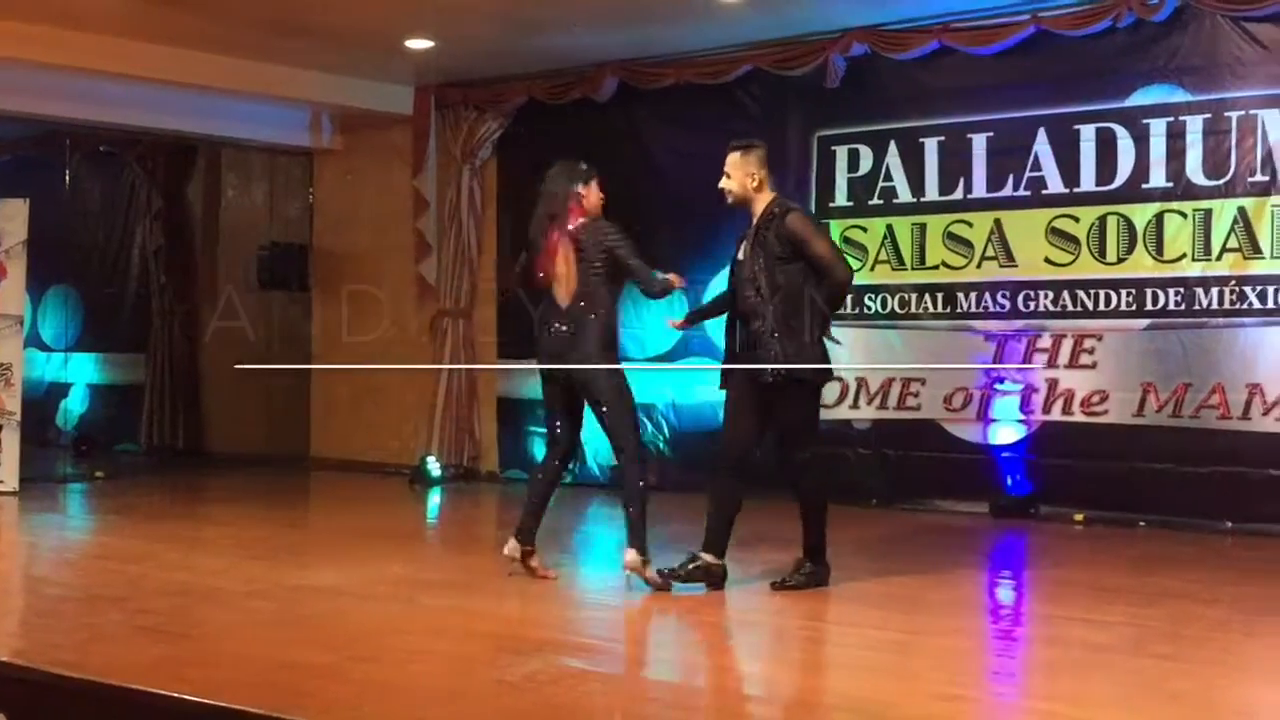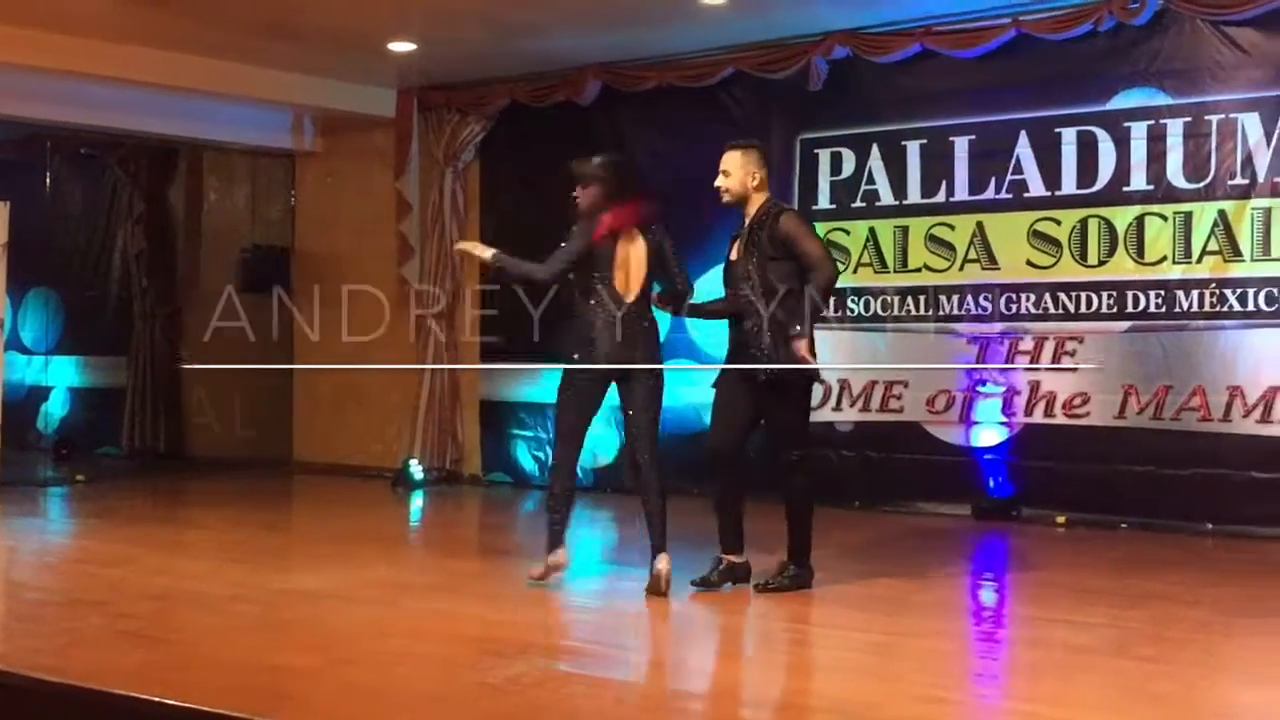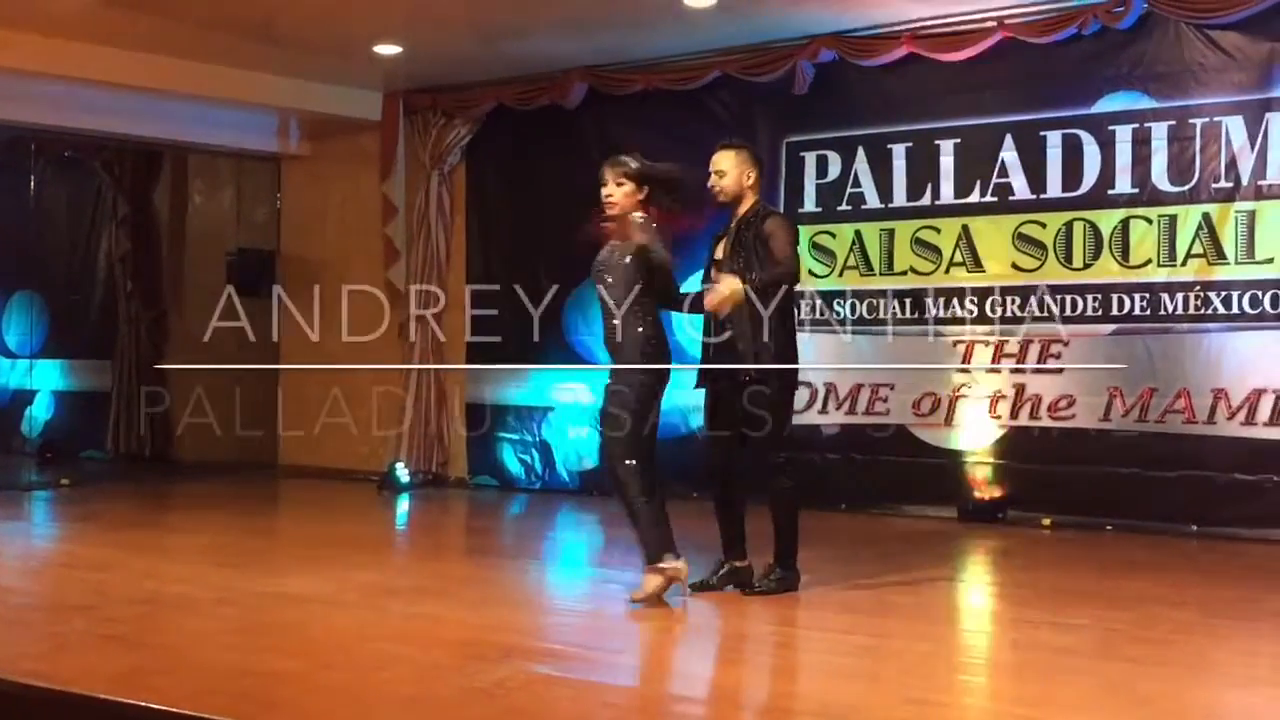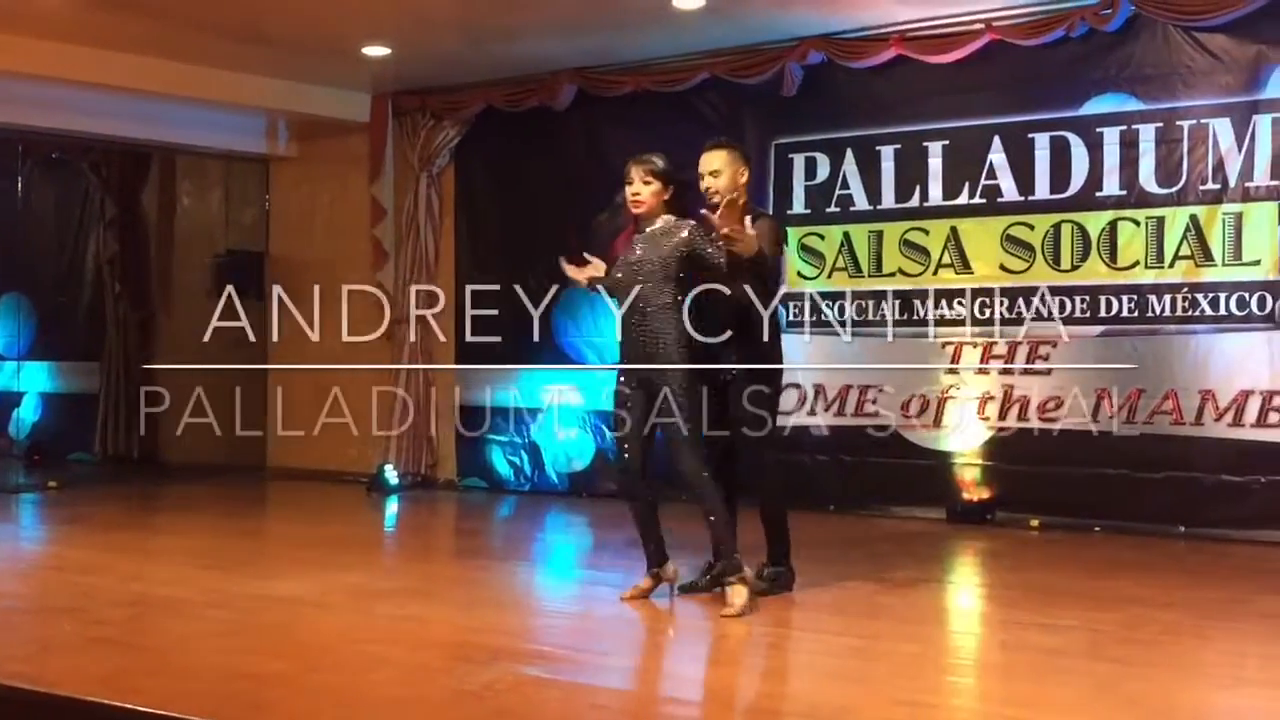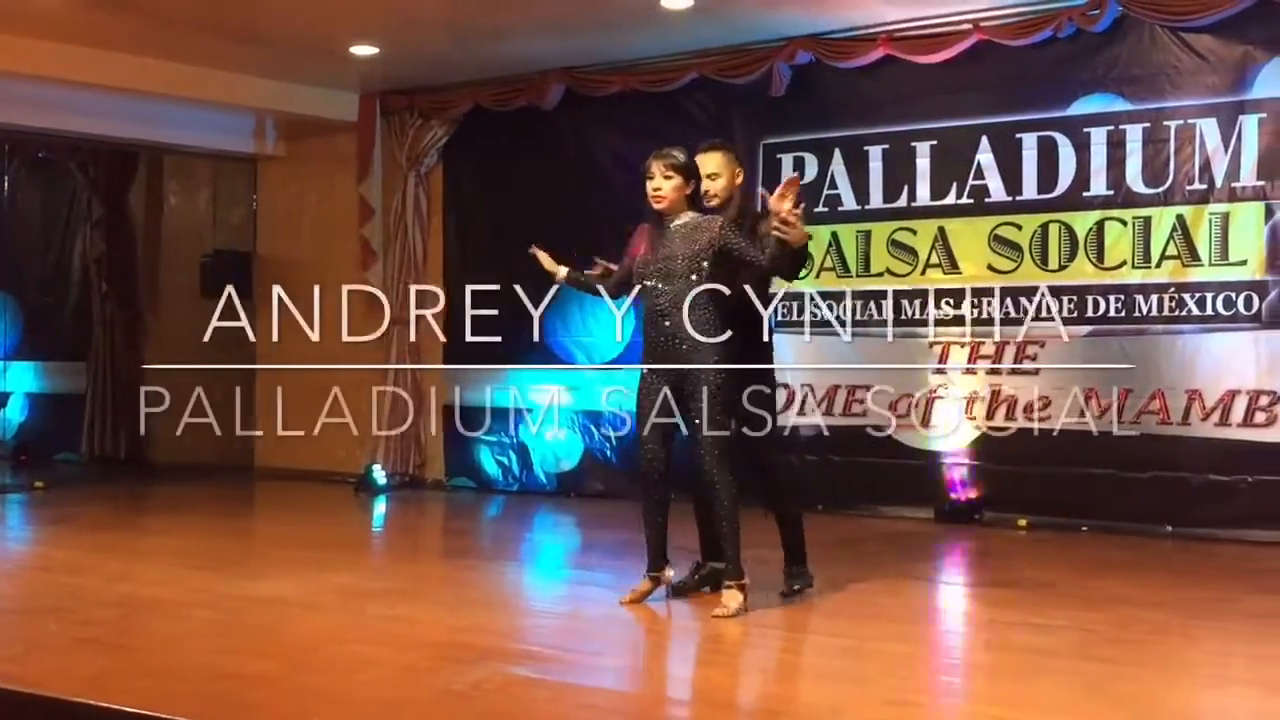
dt=0.2s
person 1, frame 1
left shoulder: (791, 222)
right shoulder: (750, 233)
left elbow: (838, 274)
left wrist: (811, 328)
right wrist: (691, 314)
left hip: (791, 362)
right hip: (750, 362)
left knee: (796, 459)
right knee: (732, 455)
left ankle: (814, 561)
right ankle: (710, 556)
person 1, frame 2
left shoulder: (784, 222)
right shoulder: (741, 234)
left elbow: (824, 271)
left wrist: (803, 331)
right wrist: (682, 308)
left hip: (781, 362)
right hip: (743, 362)
left knee: (785, 460)
right knee: (721, 451)
left ankle: (799, 563)
right ankle: (733, 556)
person 1, frame 3
left shoulder: (772, 225)
right shoulder: (725, 233)
left elbow: (787, 271)
left wrist: (742, 284)
left hip: (766, 365)
right hip: (726, 364)
left knee: (769, 462)
right knee: (722, 462)
left ankle: (785, 566)
right ankle: (735, 562)
person 1, frame 4
left shoulder: (760, 226)
right shoulder: (706, 231)
left elbow: (766, 279)
left wrist: (749, 252)
left hip: (752, 365)
left knee: (756, 461)
right knee: (717, 463)
left ankle: (779, 565)
right ankle: (720, 563)
person 1, frame 5
left shoulder: (758, 228)
left elbow: (785, 268)
left wrist: (798, 242)
right wrist: (611, 273)
left hip: (747, 364)
left knee: (757, 461)
left ankle: (797, 562)
right ankle: (711, 561)
person 2, frame 1
left shoulder: (549, 237)
right shoulder: (605, 235)
left elbow: (540, 278)
right elbow: (650, 285)
right wrist: (669, 281)
left hip: (554, 352)
right hip: (595, 353)
left knee: (559, 449)
right knee: (630, 451)
left ankle: (522, 541)
right ankle: (637, 550)
person 2, frame 2
left shoulder: (592, 229)
right shoulder: (651, 232)
left elbow: (547, 274)
right elbow: (678, 288)
left wrist: (491, 255)
left hip: (595, 350)
right hip: (643, 350)
left knee: (566, 448)
right knee: (644, 455)
left ankle: (555, 548)
right ankle: (659, 557)
person 2, frame 3
left shoulder: (645, 228)
right shoulder: (618, 234)
left elbow: (665, 270)
left wrist: (637, 242)
left hip: (641, 355)
right hip: (631, 357)
left knee: (620, 455)
right knee: (633, 456)
left ankle: (663, 559)
right ankle: (663, 558)
person 2, frame 4
left shoulder: (686, 232)
right shoulder: (631, 242)
left elbow: (727, 269)
right wrist: (591, 279)
left hip: (675, 359)
right hip: (634, 363)
left knee: (689, 463)
right knee: (629, 466)
left ankle: (735, 574)
right ankle: (658, 566)
person 2, frame 5
left shoulder: (714, 228)
right shoulder: (644, 237)
left elbow: (766, 264)
right elbow: (613, 286)
right wrist: (560, 272)
left hip: (703, 357)
right hip: (656, 361)
left knee: (713, 463)
right knee: (650, 464)
left ankle: (733, 580)
right ankle: (656, 569)
